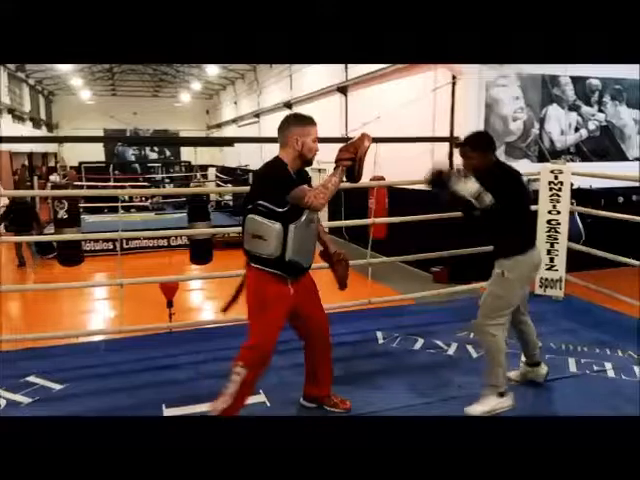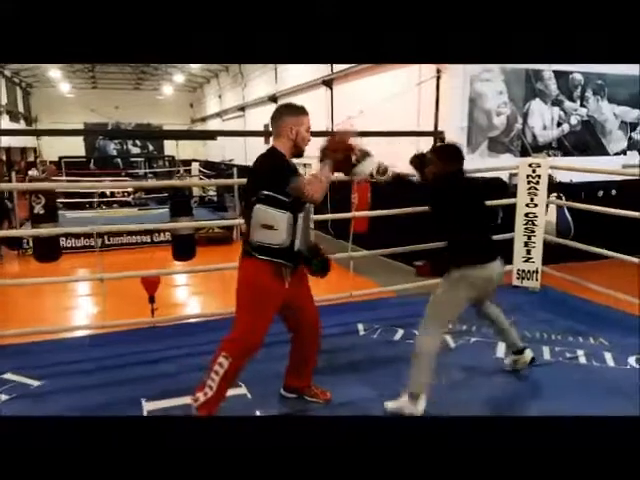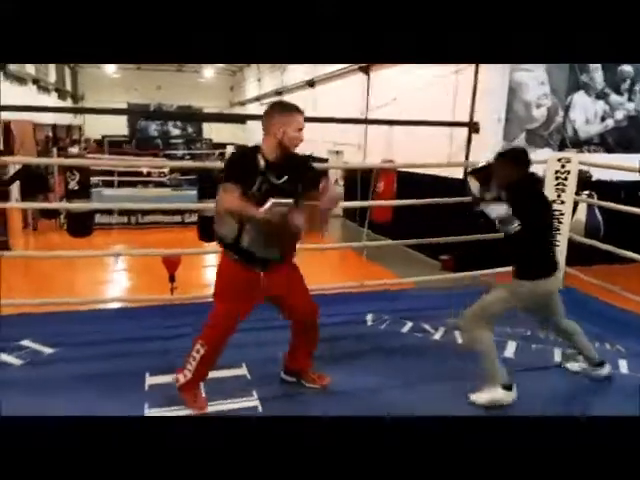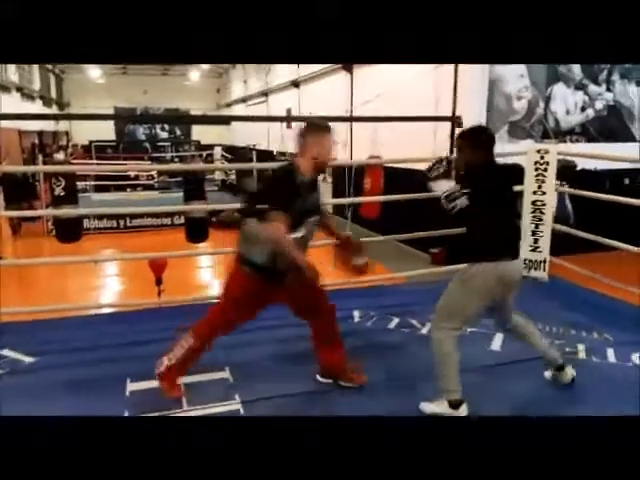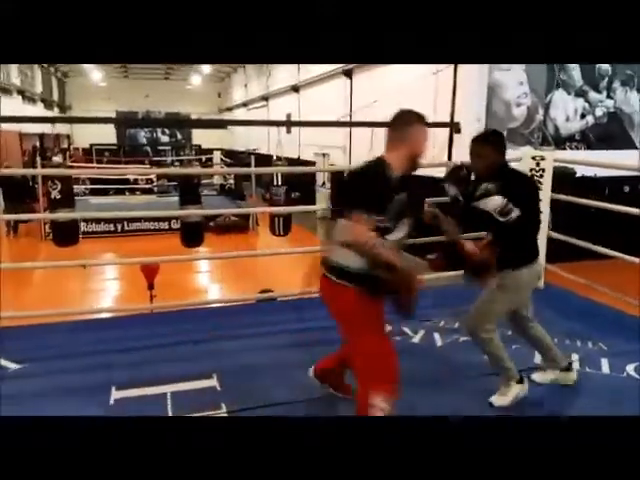
dt=0.4s
person 1, frame 1
left shoulder: (300, 175)
right shoulder: (271, 174)
right elbow: (316, 201)
left wrist: (330, 249)
right wrist: (342, 167)
left hip: (298, 275)
right hip: (268, 277)
left knee: (319, 334)
right knee: (260, 346)
left ankle: (318, 393)
right ankle: (223, 408)
person 1, frame 2
left shoulder: (285, 164)
right shoulder: (271, 163)
right elbow: (314, 193)
left wrist: (308, 248)
right wrist: (329, 163)
left hip: (289, 266)
right hip: (263, 268)
left knee: (308, 326)
right knee: (247, 337)
left ankle: (298, 384)
right ankle: (205, 403)
person 1, frame 3
left shoulder: (296, 165)
right shoulder: (242, 160)
left elbow: (327, 192)
right elbow: (226, 203)
left wrist: (317, 208)
right wrist: (268, 219)
left hip: (279, 263)
right hip: (240, 263)
left knee: (306, 314)
right knee: (220, 325)
left ankle: (297, 369)
right ankle: (188, 383)
person 1, frame 4
left shoulder: (310, 182)
right shoulder: (281, 182)
left elbow: (316, 213)
right elbow: (275, 231)
left wrist: (339, 236)
right wrist: (303, 264)
left hip: (287, 269)
right hip: (256, 271)
left knee: (323, 312)
right knee: (216, 324)
left ankle: (334, 368)
right ankle: (169, 370)
person 1, frame 5
left shoulder: (400, 182)
right shoulder: (374, 177)
left elbow: (420, 212)
right elbow: (357, 233)
right wrist: (399, 263)
left hip: (366, 281)
right hip: (348, 284)
left knee: (369, 342)
right knee: (381, 369)
left ankle: (325, 372)
person 2, frame 1
left shoulder: (507, 177)
right shoulder: (492, 177)
left elbow: (492, 209)
right elbow: (480, 215)
left wrist: (465, 183)
right wrist: (454, 185)
left hip: (516, 258)
right hip: (519, 255)
left knee: (488, 322)
right knee: (517, 314)
left ankle: (497, 394)
right ankle: (534, 365)
person 2, frame 2
left shoulder: (448, 187)
right shoulder: (467, 188)
right wrist: (427, 178)
left hip: (467, 271)
right hip: (492, 265)
left knee: (431, 328)
right knee: (483, 304)
left ankle: (414, 397)
right ankle: (520, 352)
person 2, frame 3
left shoulder: (528, 199)
right shoulder: (526, 192)
left elbow: (519, 231)
left wrist: (494, 205)
left hip: (530, 282)
right hip: (548, 278)
left knee: (471, 321)
right knee: (556, 320)
left ankle: (501, 387)
right ankle: (596, 363)
person 2, frame 4
left shoulder: (485, 179)
right shoulder: (498, 177)
left elbow: (467, 213)
right wrist: (460, 182)
left hip: (487, 267)
right hip: (510, 264)
left knee: (443, 327)
right knee: (507, 319)
left ankle: (454, 402)
right ankle: (559, 365)
person 2, frame 5
left shoulder: (521, 184)
right shoulder: (484, 183)
left elbow: (529, 228)
right elbow: (477, 221)
left wrist: (497, 203)
left hip: (519, 270)
right hip: (509, 265)
left knee: (479, 325)
right knee: (522, 321)
left ankle: (513, 381)
right ankle: (562, 367)
